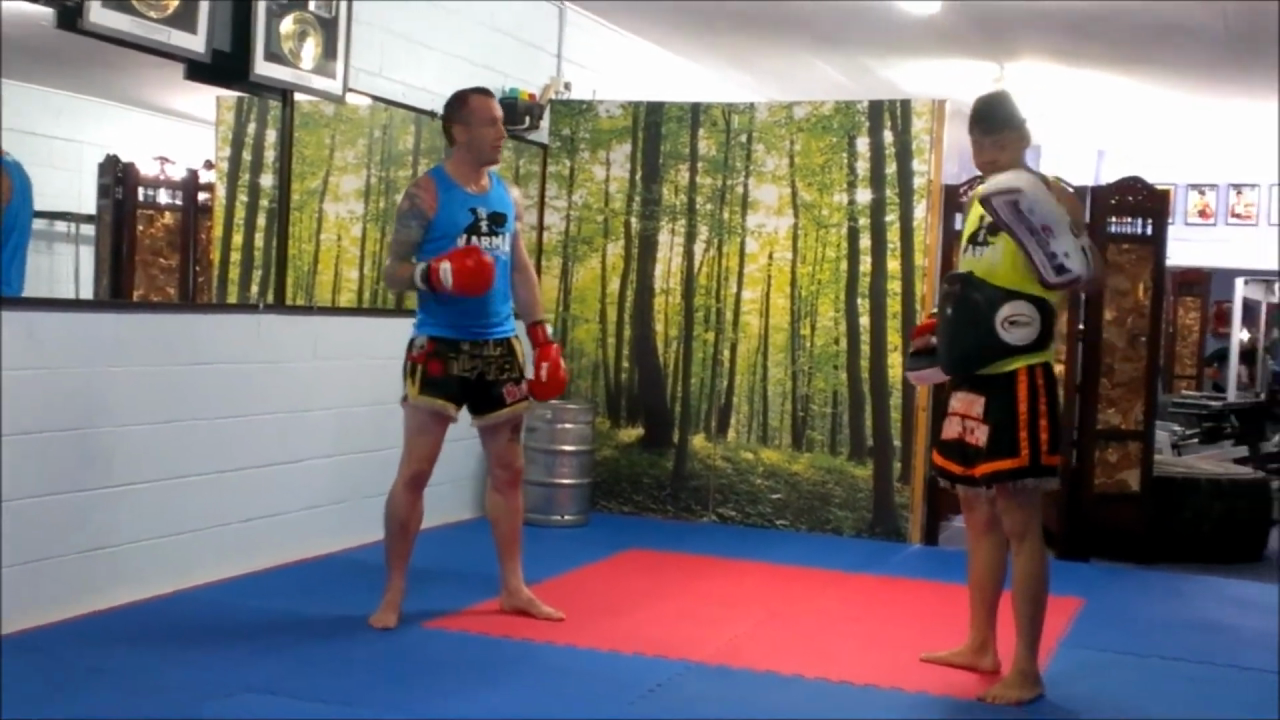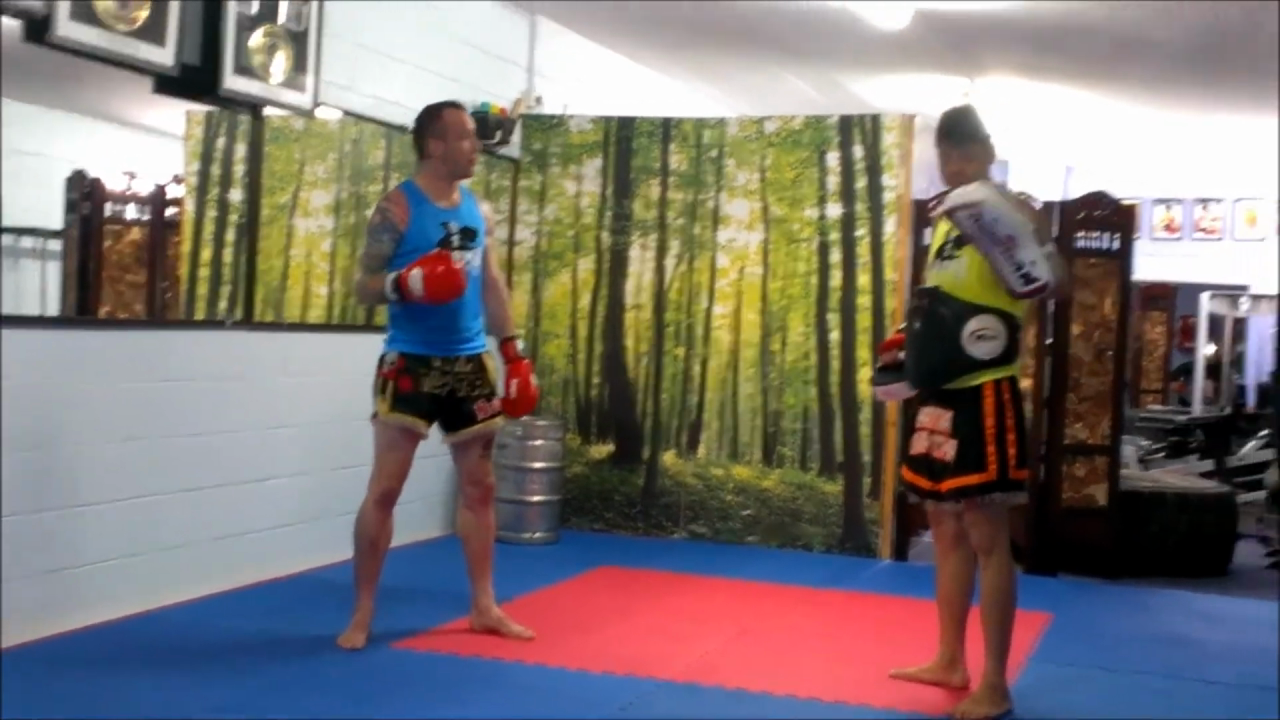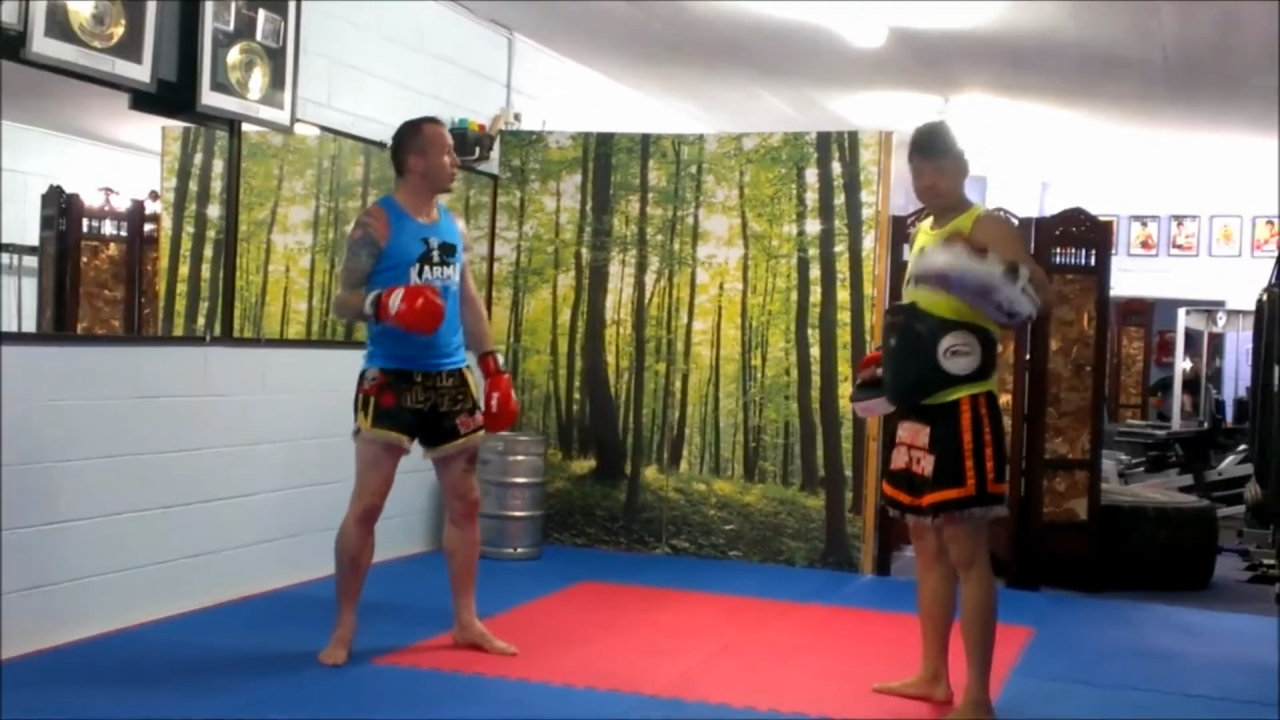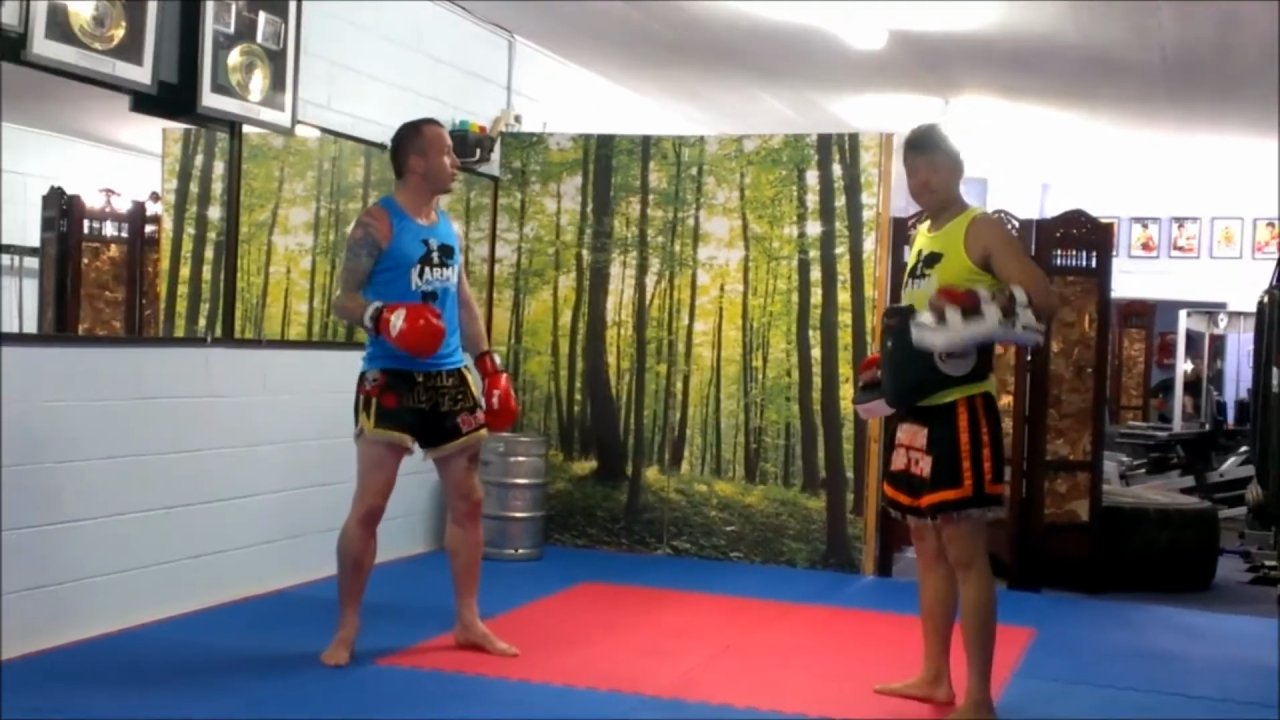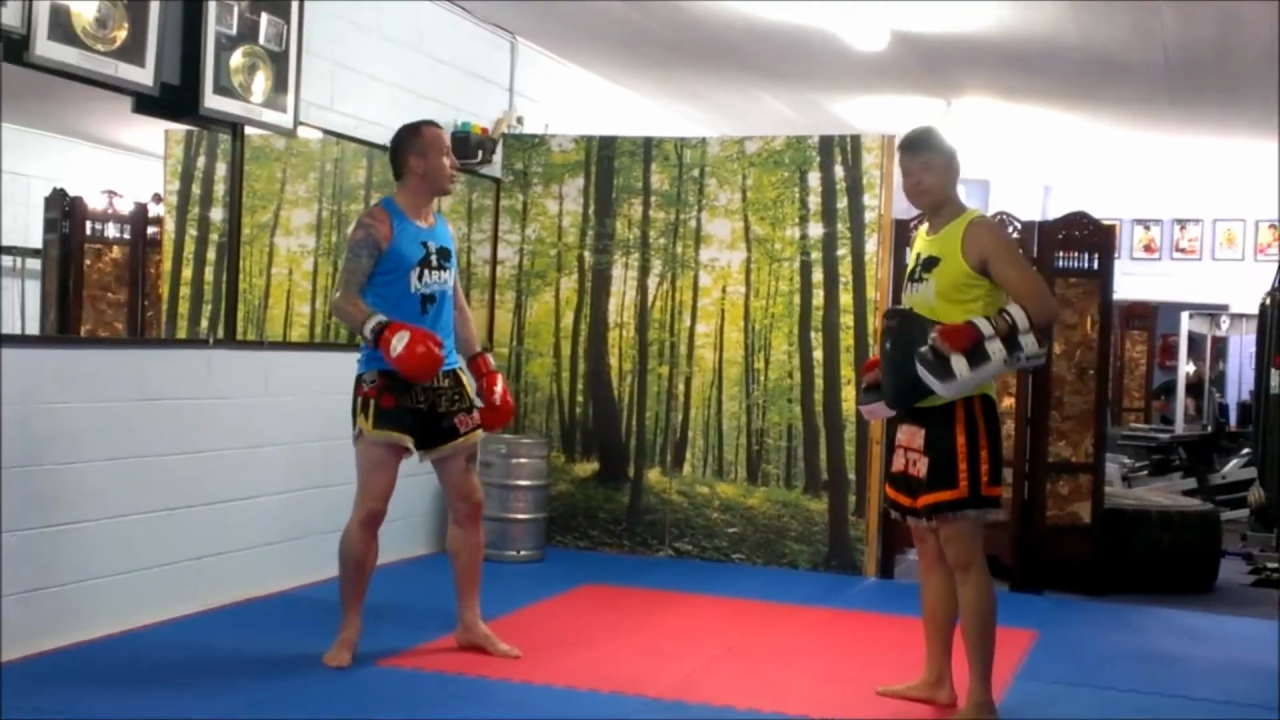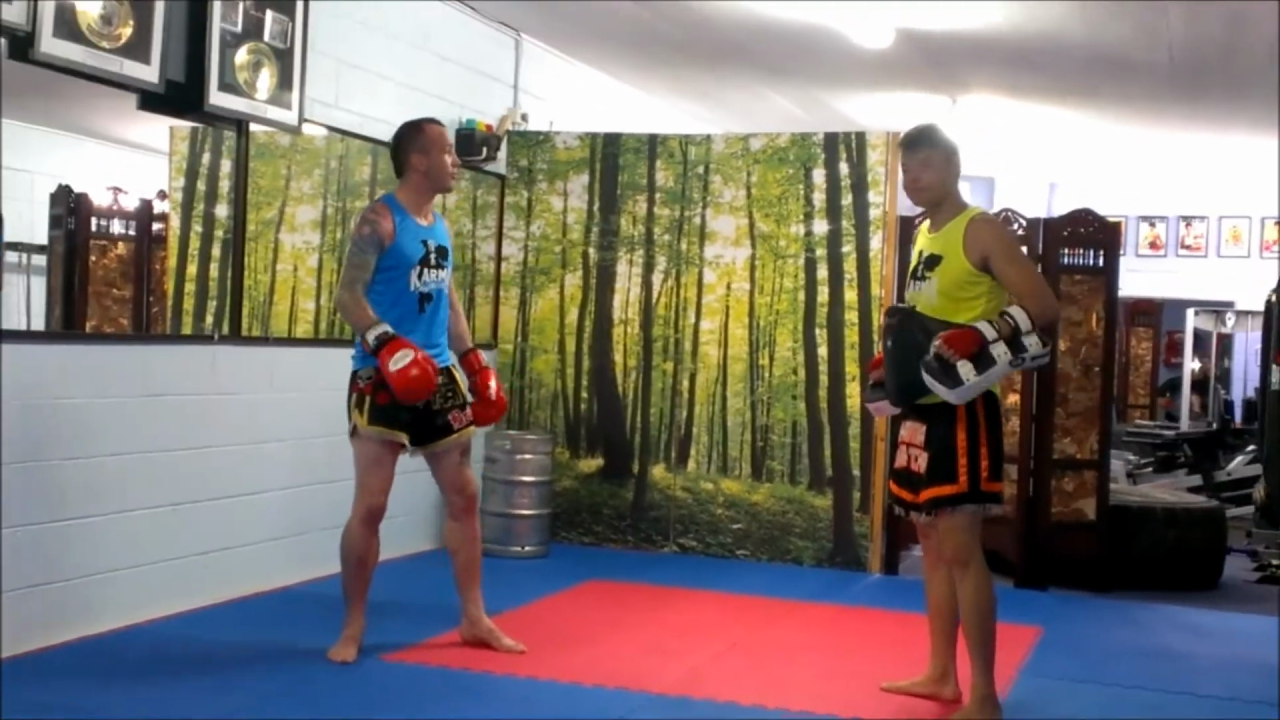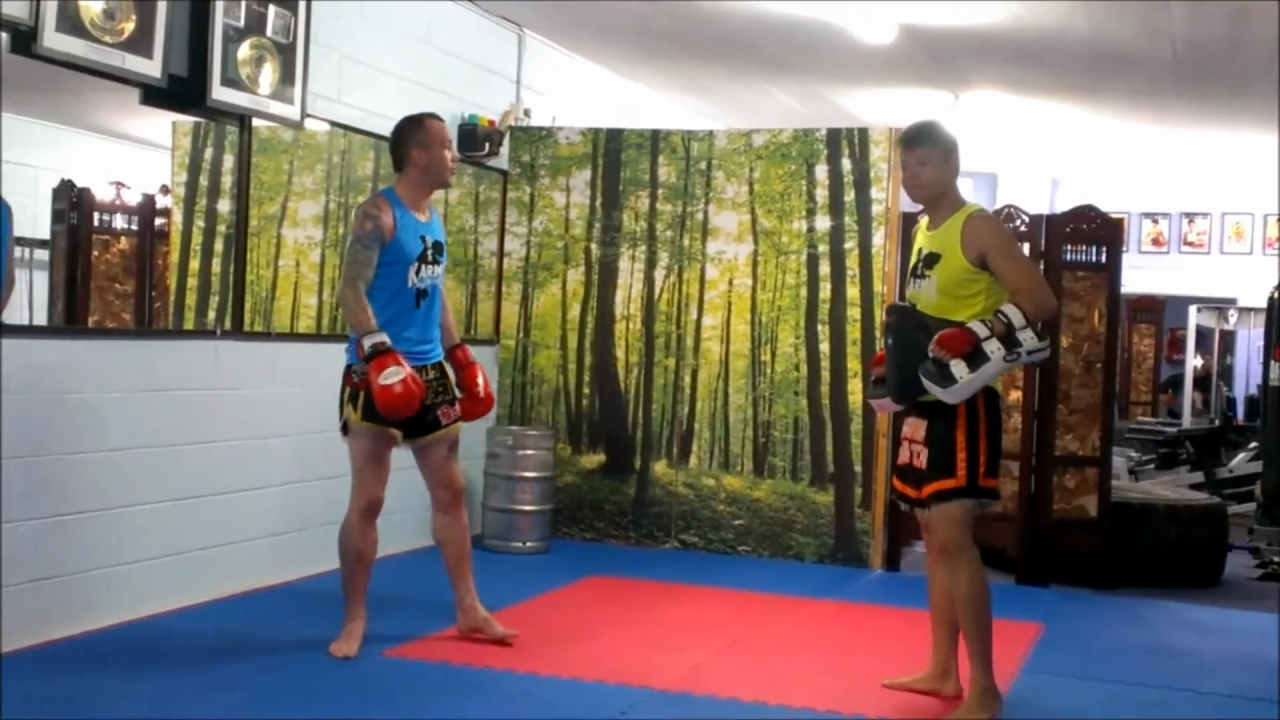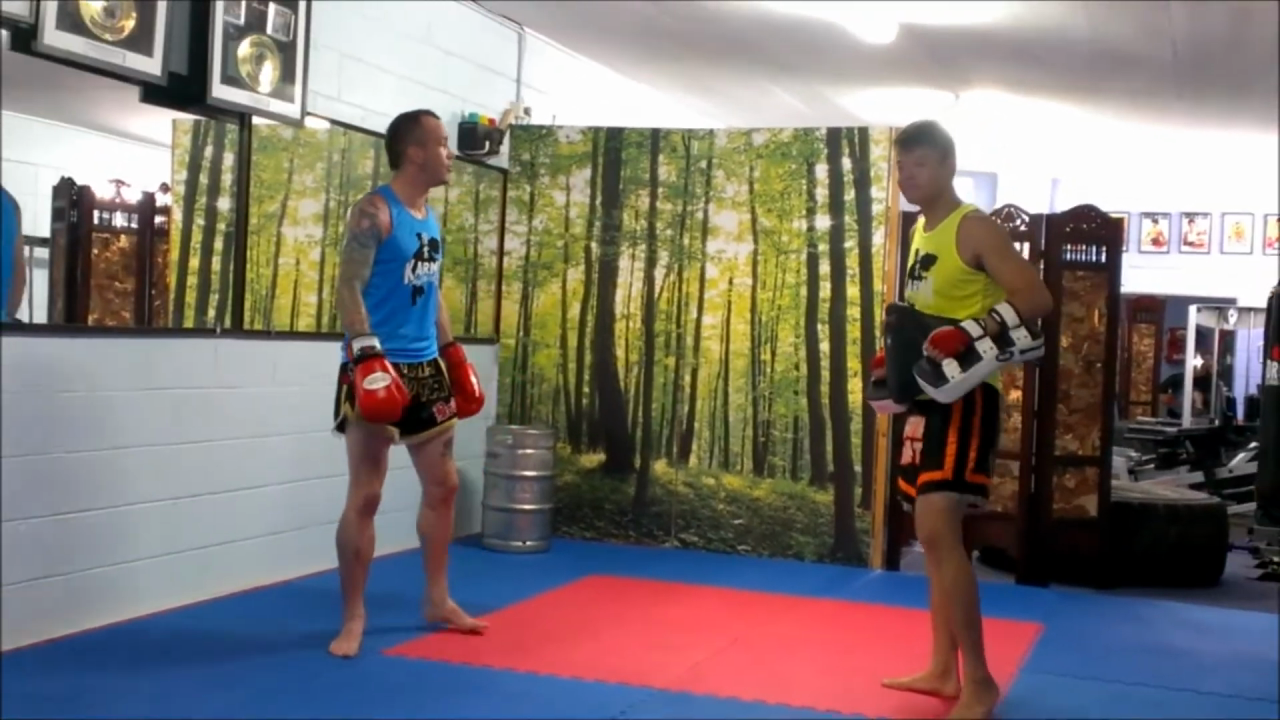
dt=0.1s
person 1, frame 1
left shoulder: (1048, 196)
right shoulder: (979, 200)
left elbow: (1083, 274)
right wrist: (939, 326)
left hip: (1019, 381)
right hip: (971, 379)
left knee: (1019, 523)
right knee: (978, 515)
left ankle: (1026, 671)
right ankle: (980, 644)
person 1, frame 2
left shoulder: (1011, 212)
right shoulder: (947, 216)
left elbow: (1049, 283)
left wrist: (1014, 240)
right wrist: (906, 342)
left hip: (984, 396)
right hip: (938, 394)
left knee: (986, 537)
right knee: (946, 530)
right ankle: (949, 661)
person 1, frame 3
left shoulder: (988, 228)
right shoulder: (922, 233)
left elbow: (1035, 299)
left wrist: (986, 265)
right wrist: (887, 358)
left hip: (962, 410)
right hip: (917, 409)
left knee: (965, 551)
right knee: (927, 545)
person 1, frame 4
left shoulder: (983, 230)
right shoulder: (922, 236)
left elbow: (1044, 301)
left hip: (962, 409)
right hip: (918, 409)
left knee: (964, 552)
right knee: (927, 546)
person 1, frame 5
left shoulder: (981, 234)
right shoulder: (922, 238)
left elbow: (1043, 310)
left wrist: (981, 330)
right wrist: (889, 364)
left hip: (961, 411)
right hip: (918, 410)
left knee: (962, 553)
right knee: (928, 547)
person 1, frame 6
left shoulder: (981, 231)
right shoulder: (923, 233)
left elbow: (1044, 306)
left wrist: (985, 336)
left hip: (963, 407)
right hip: (923, 405)
left knee: (960, 547)
right knee: (933, 543)
person 1, frame 7
left shoulder: (979, 227)
right shoulder: (923, 230)
left elbow: (1041, 302)
left wrist: (980, 335)
left hip: (965, 403)
right hip: (925, 401)
left knee: (954, 539)
right knee: (934, 539)
right ankle: (942, 670)
person 1, frame 8
left shoulder: (974, 228)
right shoulder: (919, 231)
left elbow: (1036, 299)
left wrist: (973, 332)
left hip: (966, 397)
right hip: (931, 398)
left knee: (936, 530)
right knee: (940, 533)
right ankle: (944, 670)
person 2, frame 1
left shoulder: (508, 195)
right shoulder: (425, 194)
right elbow: (392, 267)
left wrist: (542, 336)
right wrist: (433, 272)
left hip: (499, 347)
right hip: (440, 347)
left knee: (508, 470)
right knee: (414, 471)
left ankle: (513, 587)
right ankle: (393, 592)
person 2, frame 2
left shoulder: (478, 208)
right shoulder: (397, 208)
right elbow: (363, 284)
left wrist: (513, 352)
right wrist: (402, 281)
left hip: (470, 363)
right hip: (411, 363)
left knee: (480, 487)
right knee: (384, 489)
left ankle: (484, 607)
right ankle: (362, 612)
person 2, frame 3
left shoulder: (454, 224)
right shoulder: (376, 223)
right elbow: (342, 299)
left wrist: (494, 367)
right wrist: (381, 303)
left hip: (451, 378)
right hip: (392, 379)
left knee: (464, 502)
right knee: (366, 505)
left ankle: (466, 622)
right ankle: (344, 628)
person 2, frame 4
left shoulder: (449, 226)
right shoulder: (376, 224)
right elbow: (343, 298)
left wrist: (490, 367)
right wrist: (384, 316)
left hip: (449, 378)
right hip: (390, 381)
left knee: (468, 502)
right knee: (369, 506)
left ankle: (468, 622)
right ankle: (346, 628)
person 2, frame 5
left shoulder: (444, 228)
right shoulder: (376, 225)
right elbow: (343, 300)
left wrist: (484, 368)
right wrist: (384, 332)
left hip: (445, 381)
right hip: (387, 383)
left knee: (468, 503)
right knee: (370, 509)
left ankle: (470, 623)
right ankle: (348, 629)
person 2, frame 6
left shoulder: (440, 225)
right shoulder: (377, 221)
right elbow: (348, 295)
left wrist: (474, 362)
right wrist: (386, 345)
left hip: (437, 377)
right hip: (384, 379)
left knee: (463, 498)
right knee: (370, 506)
left ankle: (475, 619)
right ankle: (353, 626)
person 2, frame 7
left shoulder: (435, 220)
right shoulder: (377, 215)
right elbow: (351, 291)
left wrist: (461, 357)
right wrist: (381, 355)
left hip: (429, 371)
right hip: (380, 376)
left knee: (451, 491)
right knee: (367, 500)
left ankle: (469, 610)
right ankle: (354, 621)
person 2, frame 8
left shoulder: (430, 217)
right shoulder: (374, 213)
right elbow: (348, 290)
left wrist: (454, 355)
right wrist: (368, 358)
left hip: (425, 368)
right hip: (380, 371)
left knee: (443, 485)
right knee: (365, 496)
left ankle: (438, 598)
right ankle: (354, 618)
